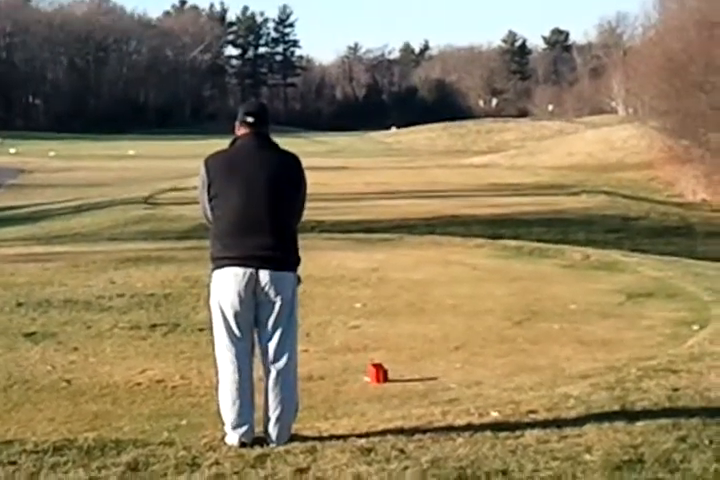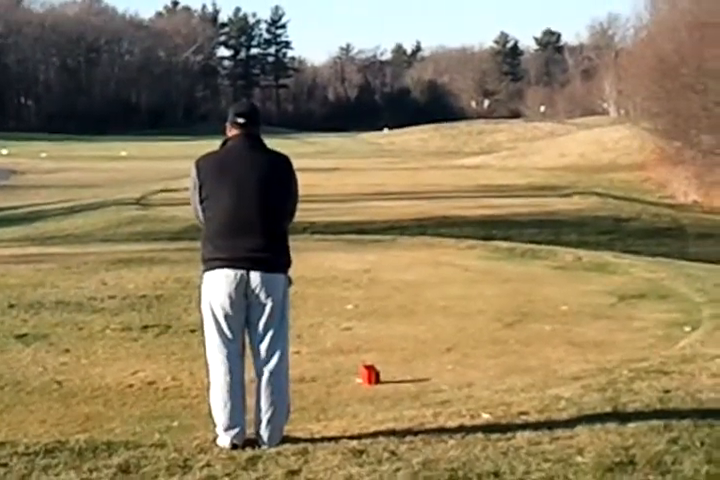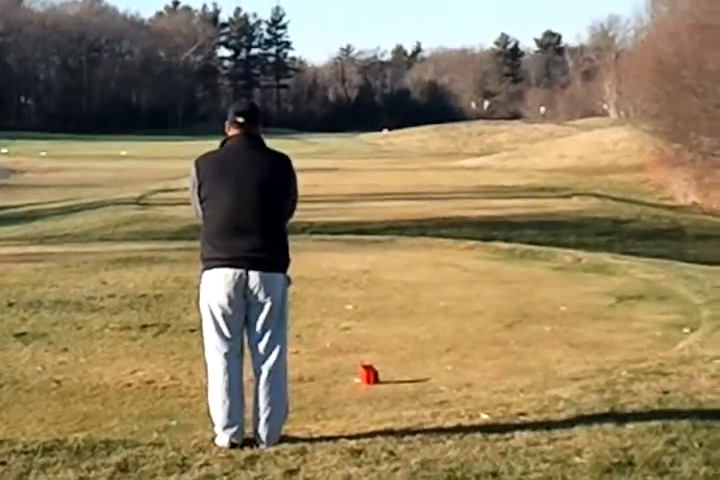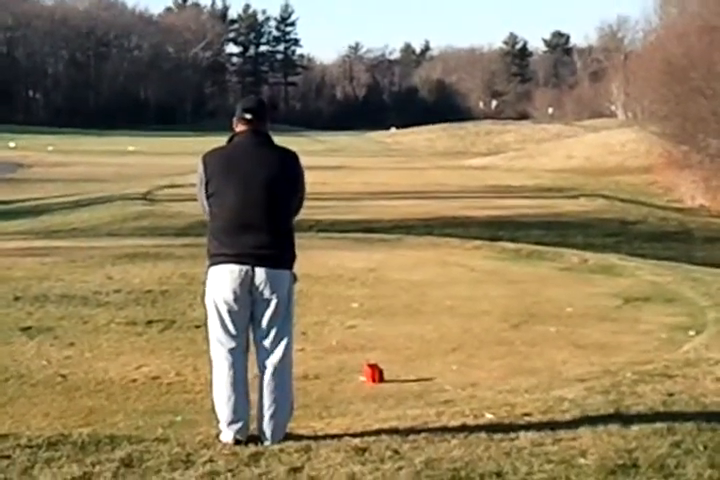
dt=0.3s
person 1, frame 1
left shoulder: (214, 164)
right shoulder: (289, 163)
left elbow: (209, 215)
right elbow: (296, 215)
left hip: (230, 269)
right hip: (278, 269)
left knee: (233, 355)
right knee: (280, 355)
left ankle: (238, 432)
right ankle: (278, 432)
person 1, frame 2
left shoulder: (205, 166)
right shoulder: (279, 164)
left elbow: (201, 215)
left hip: (221, 270)
right hip: (269, 270)
left knee: (224, 356)
right knee: (271, 355)
left ankle: (230, 434)
right ankle: (270, 434)
person 1, frame 3
left shoulder: (204, 165)
right shoulder: (280, 164)
left elbow: (201, 213)
left hip: (220, 270)
right hip: (268, 270)
left knee: (223, 354)
right knee: (270, 355)
left ankle: (228, 433)
right ankle: (268, 433)
person 1, frame 4
left shoulder: (212, 161)
right shoulder: (287, 161)
left elbow: (208, 209)
left hip: (226, 266)
right hip: (274, 267)
left knee: (227, 351)
right knee: (274, 352)
left ankle: (233, 429)
right ankle: (272, 431)
